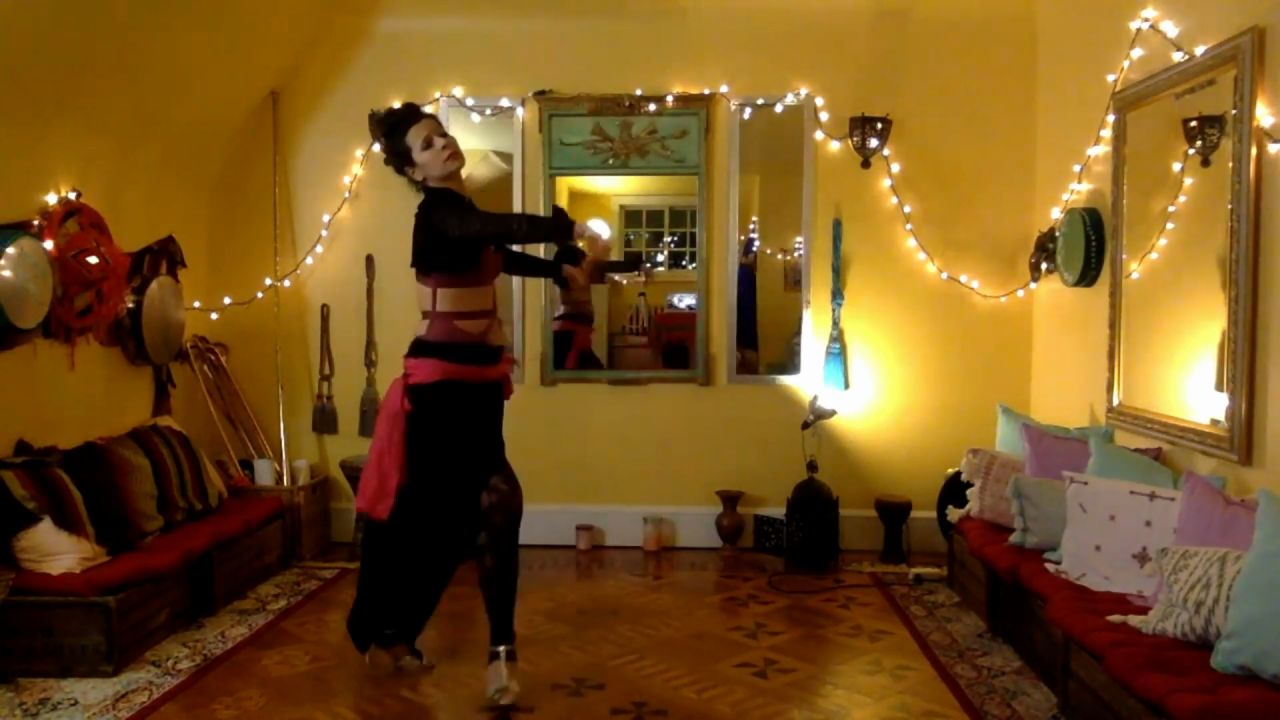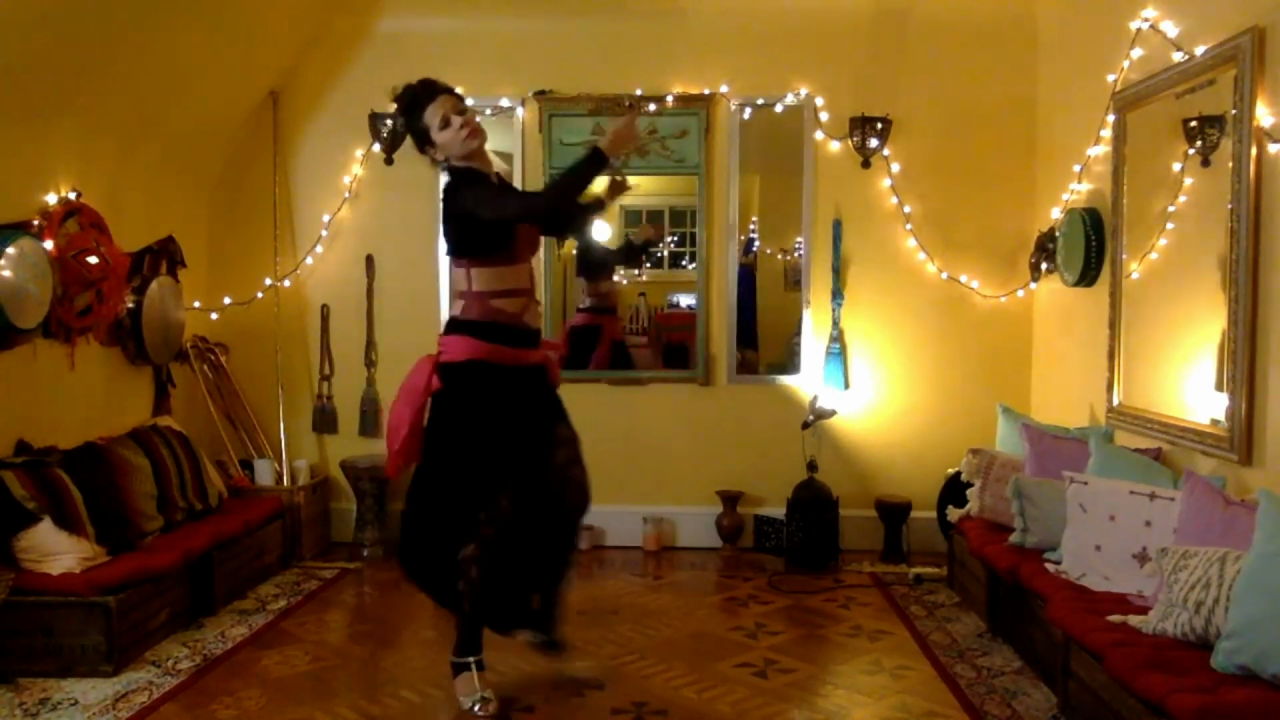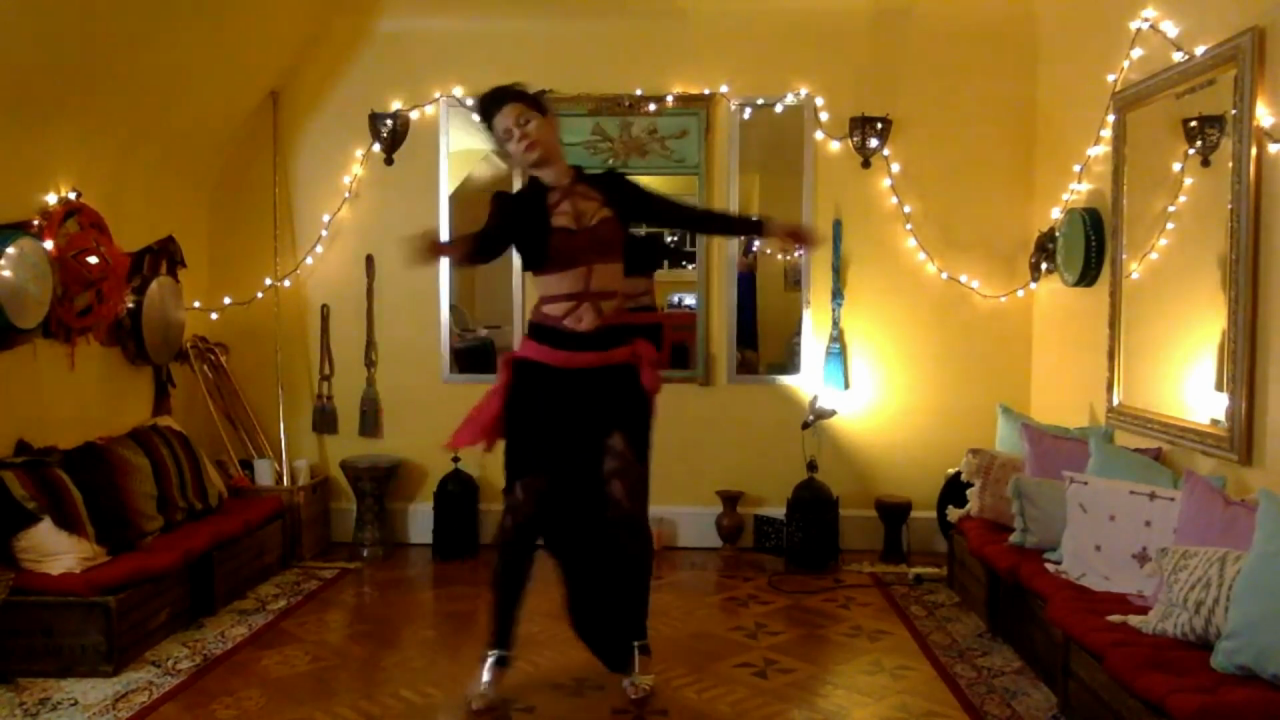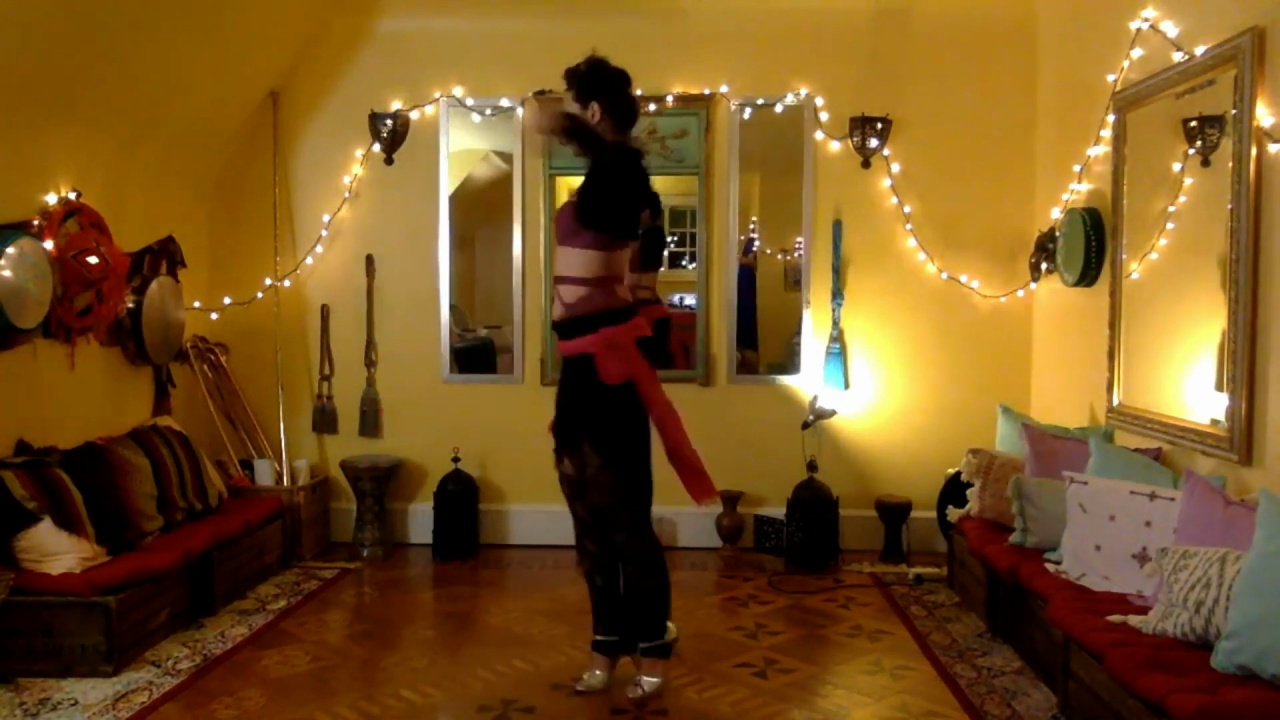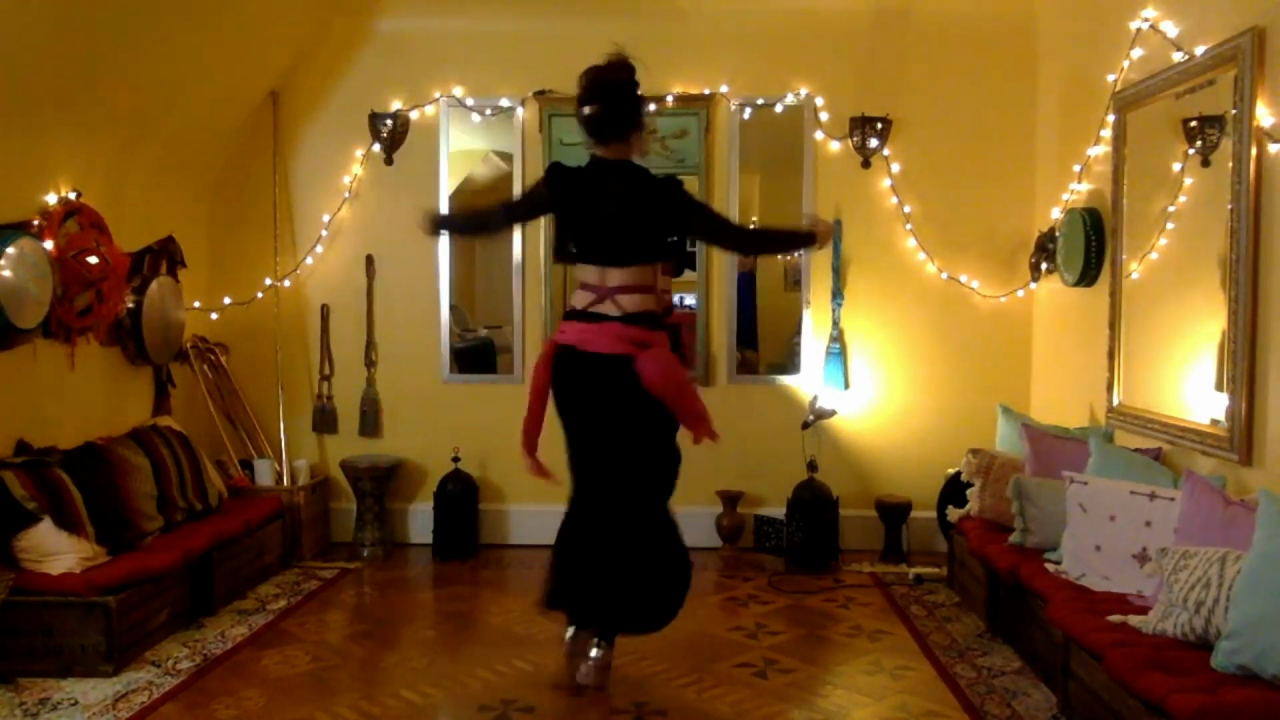
dt=0.4s
person 1, frame 1
left shoulder: (464, 213)
right shoulder: (438, 211)
left elbow: (510, 252)
right elbow: (502, 229)
left wrist: (561, 271)
right wrist: (569, 230)
left hip: (478, 377)
right hip: (445, 379)
left knee: (451, 514)
right knee: (498, 500)
left ankle: (393, 632)
right ankle: (498, 653)
person 1, frame 2
left shoulder: (496, 186)
right shoulder: (463, 191)
left elbow: (555, 220)
right elbow: (533, 207)
left wrist: (604, 199)
right wrist: (605, 149)
left hip: (525, 361)
right hip: (478, 363)
left knee: (567, 497)
right knee: (486, 512)
left ankle: (542, 621)
right ankle: (466, 661)
person 1, frame 3
left shoulder: (609, 189)
right shoulder: (518, 205)
left elbow: (690, 215)
right elbow: (487, 246)
left wrist: (764, 228)
right wrist: (448, 253)
left hip: (616, 366)
right hip: (545, 366)
left knee: (623, 510)
right knee: (524, 510)
left ankle: (634, 648)
right ankle: (497, 651)
person 1, frame 4
left shoulder: (614, 170)
right shoulder: (617, 174)
left elbow: (592, 139)
left wrist: (557, 119)
left hip: (604, 350)
right hip: (584, 352)
left knee: (616, 499)
right knee: (587, 502)
left ankle: (650, 638)
right ankle: (609, 639)
person 1, frame 5
left shoulder: (563, 185)
right shoulder: (654, 191)
left elbow: (486, 220)
right elbow: (738, 239)
left wrist: (439, 221)
right wrist: (808, 236)
left hip: (578, 347)
right hip: (631, 355)
left knee: (599, 491)
right knee: (634, 499)
left ankle: (582, 624)
right ankle: (596, 641)
